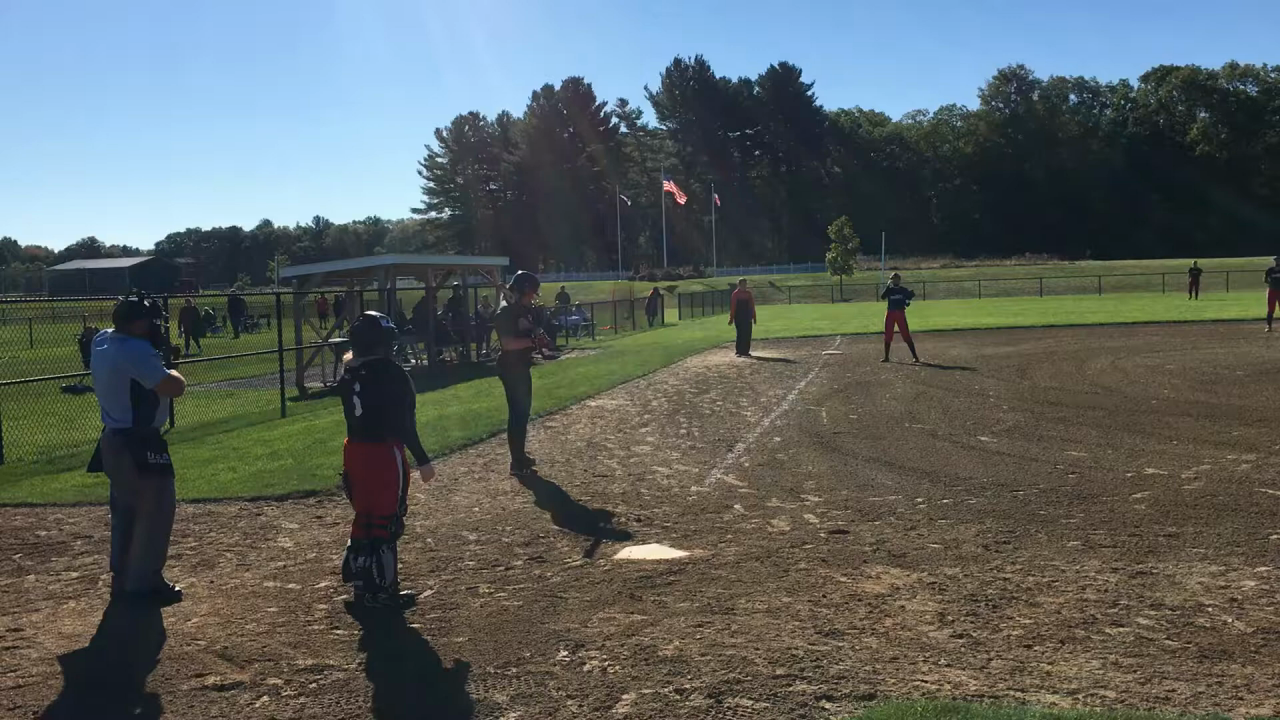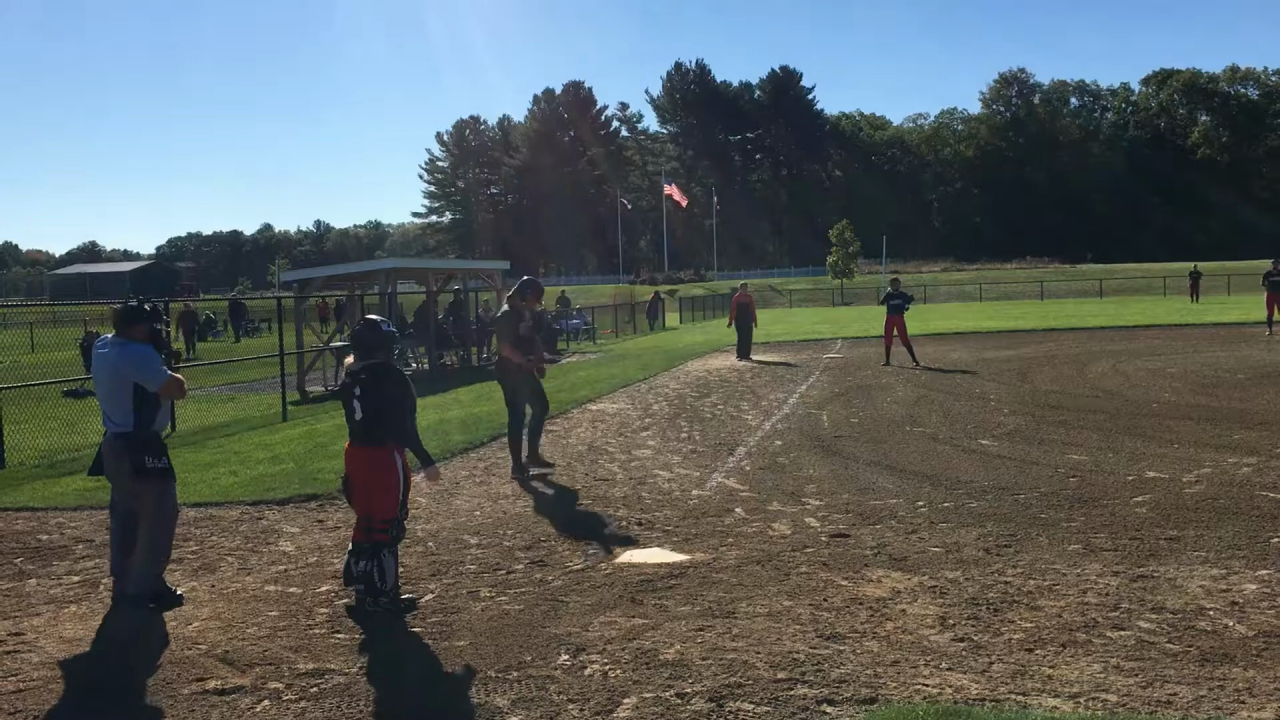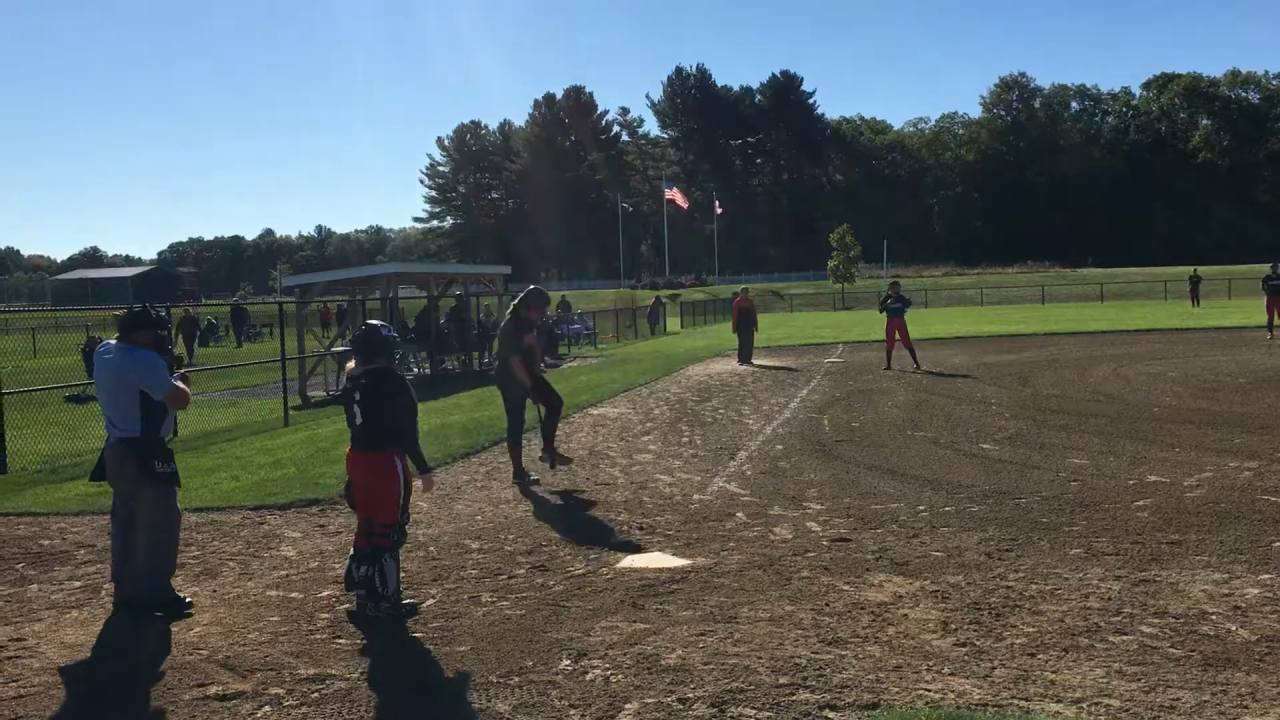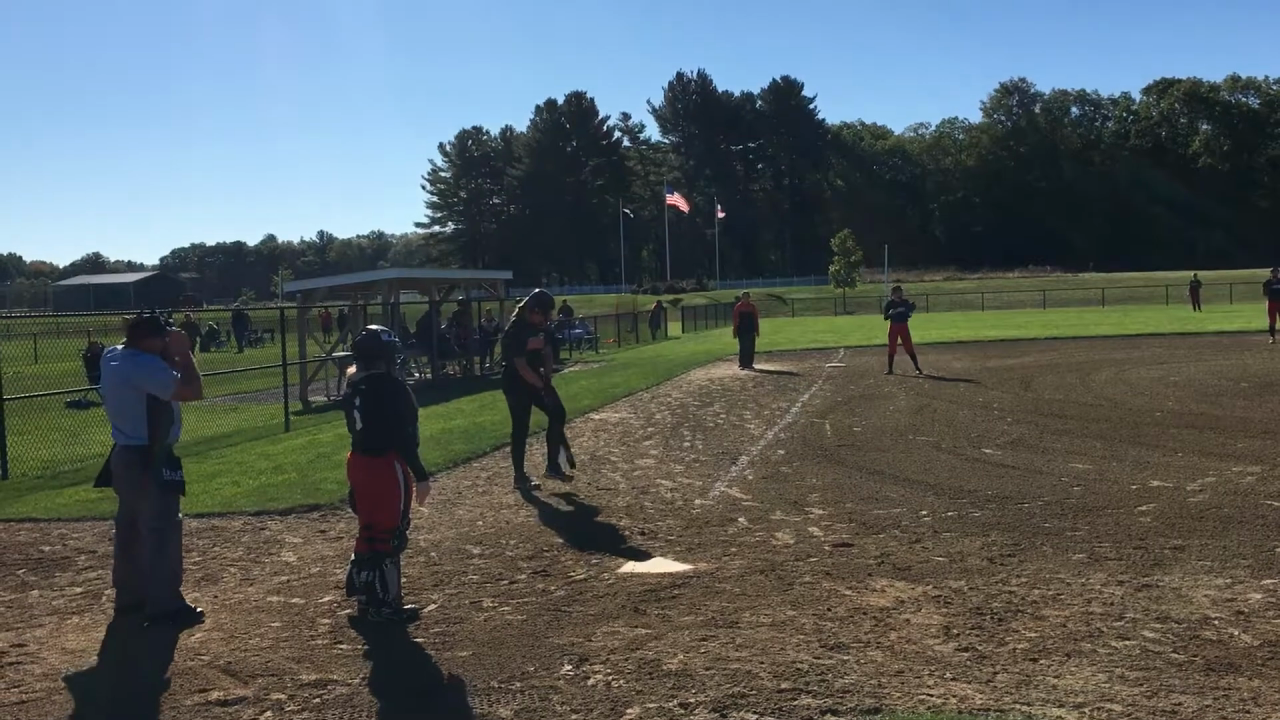
dt=0.2s
person 1, frame 1
left shoulder: (102, 342)
right shoulder: (136, 350)
right elbow: (175, 387)
right wrist: (167, 370)
left hip: (115, 440)
right hip: (139, 443)
left knee: (125, 513)
right knee: (156, 511)
left ankle: (124, 580)
right ankle: (145, 583)
person 1, frame 2
left shoulder: (103, 347)
right shoulder: (138, 354)
right elbow: (178, 389)
right wrist: (168, 373)
left hip: (116, 444)
right hip: (140, 447)
left knee: (125, 517)
right knee: (160, 514)
left ankle: (126, 585)
right ankle: (147, 586)
person 1, frame 3
left shoulder: (104, 353)
right shoulder: (143, 360)
right elbow: (179, 400)
left wrist: (142, 340)
right wrist: (179, 381)
left hip: (118, 450)
right hip: (144, 453)
left knee: (126, 522)
right knee: (161, 522)
left ankle: (128, 591)
right ankle: (157, 593)
person 1, frame 4
left shoulder: (112, 358)
right shoulder: (146, 366)
right elbow: (192, 391)
right wrist: (183, 353)
left hip: (125, 456)
right hip: (150, 460)
left knee: (130, 529)
right knee: (163, 530)
left ankle: (130, 596)
right ankle: (165, 603)
person 2, frame 1
left shoulder: (349, 373)
right shoulder: (389, 373)
left elbow: (353, 416)
right elbow: (401, 422)
right wrist: (421, 459)
left hip: (356, 449)
right hip: (383, 452)
left knee: (365, 517)
right knee: (386, 521)
left ankle: (363, 584)
right ankle: (381, 590)
person 2, frame 2
left shoulder: (350, 377)
right shoulder: (390, 377)
left elbow: (353, 419)
right elbow: (402, 426)
right wrist: (426, 461)
left hip: (357, 453)
right hip: (384, 456)
left knee: (366, 521)
right knee: (387, 524)
left ankle: (363, 588)
right ankle: (382, 594)
person 2, frame 3
left shoulder: (352, 381)
right shoulder: (391, 381)
left elbow: (356, 423)
right elbow: (403, 431)
right wrist: (423, 468)
left hip: (359, 458)
right hip: (386, 460)
left knee: (368, 526)
right knee: (389, 529)
left ankle: (365, 593)
right ankle: (384, 599)
person 2, frame 4
left shoulder: (354, 386)
right shoulder: (390, 387)
left elbow: (357, 428)
right elbow: (402, 436)
right wrist: (421, 475)
left hip: (360, 463)
right hip: (386, 465)
left knee: (369, 531)
right knee: (390, 535)
left ankle: (366, 598)
right ankle: (385, 604)
person 3, frame 1
left shoulder: (525, 309)
right shoulder: (505, 312)
left elbow: (532, 332)
right elbow: (508, 344)
left wrist: (538, 336)
right wrist: (533, 341)
left hip: (522, 365)
right hip: (511, 367)
left knee: (523, 411)
right knee: (518, 412)
left ankle: (520, 456)
right ankle: (516, 463)
person 3, frame 2
left shoulder: (526, 314)
right shoulder: (505, 317)
left elbow: (533, 337)
right elbow: (505, 350)
left wrist: (539, 358)
right wrist: (528, 363)
left hip: (524, 369)
right hip: (510, 372)
left knee: (541, 406)
right knee: (516, 416)
left ankle: (532, 455)
right ankle: (517, 466)
person 3, frame 3
left shoulder: (531, 322)
right shoulder: (511, 327)
right elbow: (514, 362)
left wrist: (537, 373)
right wrist: (530, 387)
left hip: (528, 374)
right hip: (510, 378)
left knee: (555, 403)
right knee: (516, 423)
left ankle: (549, 450)
right ankle: (518, 471)
person 3, frame 4
left shoulder: (539, 326)
right shoulder: (515, 330)
left elbow: (545, 350)
right elbow: (521, 366)
left wrist: (547, 374)
right wrist: (542, 387)
left hip: (537, 379)
right hip: (516, 383)
left knee: (558, 414)
right knee: (521, 428)
left ankle: (553, 466)
right ankle: (519, 476)
